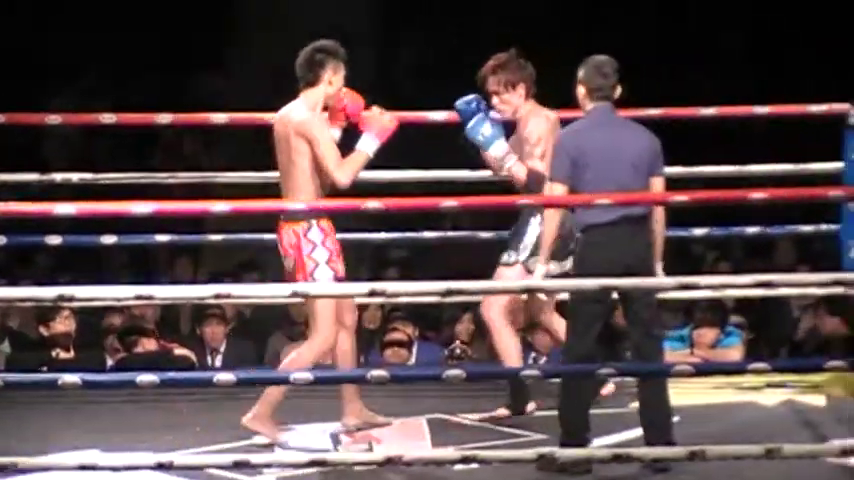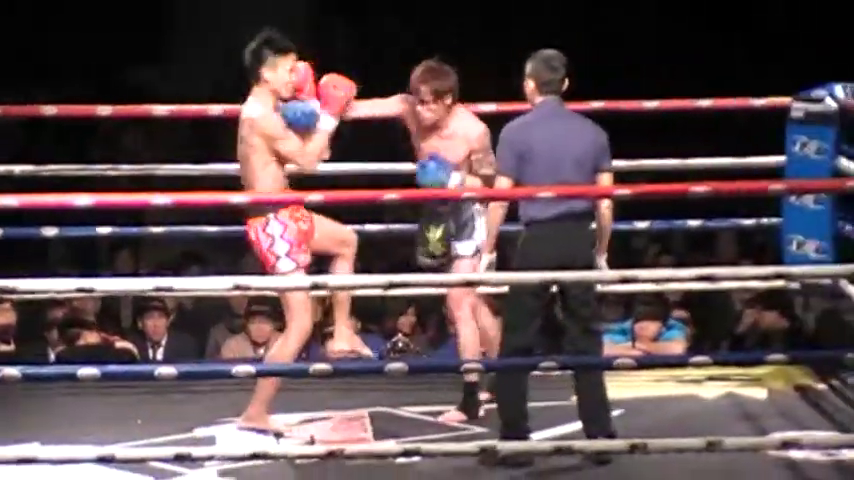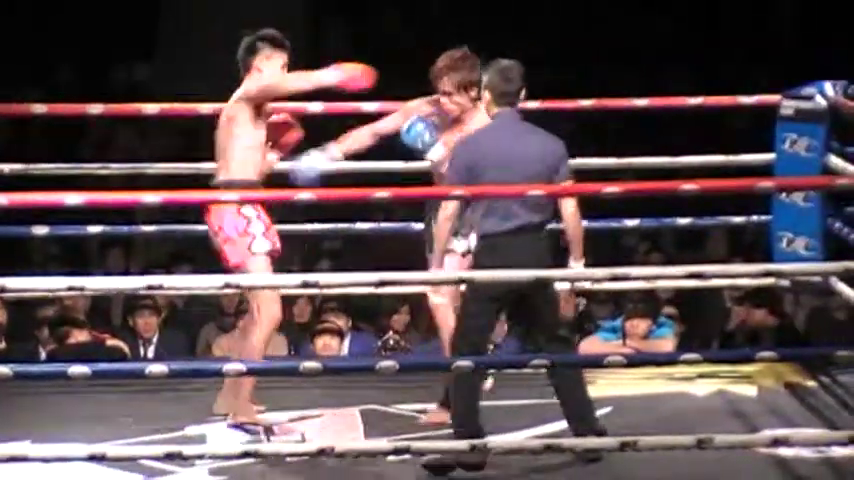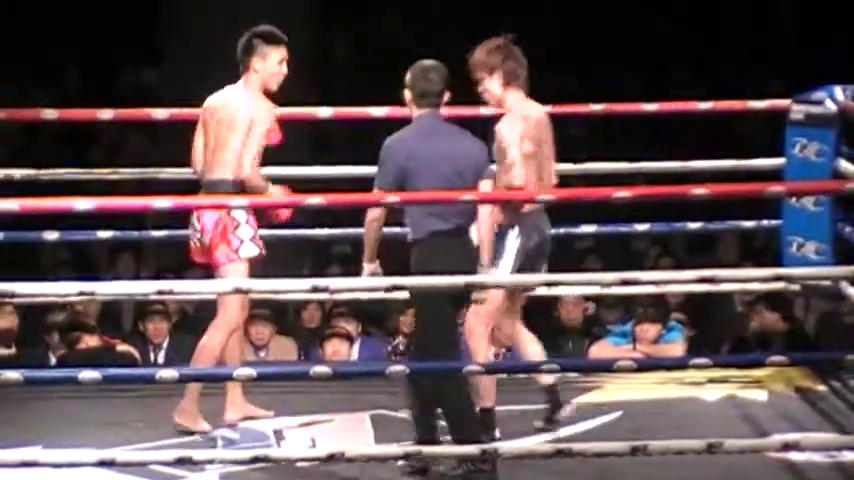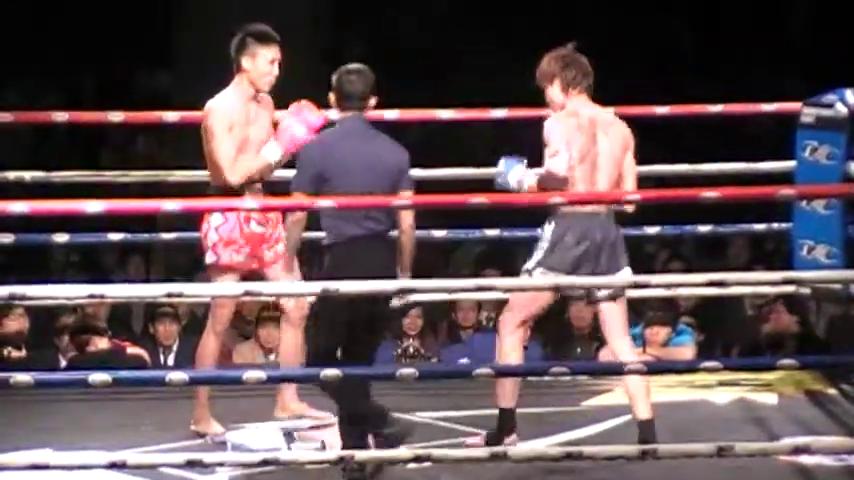
dt=0.4s
person 1, frame 1
left shoulder: (570, 137)
right shoulder: (645, 137)
left elbow: (556, 205)
right elbow: (658, 206)
left wrist: (543, 260)
right wrist: (655, 257)
left hip: (597, 246)
right hip: (637, 244)
left knee: (580, 349)
right knee: (648, 345)
left ankle: (574, 447)
right ankle: (660, 444)
person 1, frame 2
left shoulder: (515, 131)
right shoulder: (593, 132)
left elbow: (500, 198)
right elbow: (605, 201)
left wrist: (487, 250)
right wrist: (601, 250)
left hip: (538, 241)
right hip: (580, 240)
left knee: (516, 342)
right knee: (585, 340)
left ankle: (515, 439)
right ankle: (600, 436)
person 1, frame 3
left shoulder: (469, 146)
right shoulder: (549, 144)
left elbow: (449, 213)
right elbow: (569, 211)
left wrist: (436, 264)
right wrist: (577, 259)
left hip: (493, 254)
right hip: (536, 252)
left knee: (467, 349)
right knee: (555, 346)
left ankle: (467, 446)
right ankle: (589, 435)
person 1, frame 4
left shoulder: (399, 145)
right shoulder: (472, 145)
left elbow: (376, 213)
left wrist: (369, 260)
right wrist: (482, 270)
left hip: (430, 256)
right hip: (462, 254)
left knee: (438, 357)
right knee: (422, 351)
right ankle: (424, 446)
person 1, frame 5
left shoulder: (317, 148)
right shoulder: (394, 151)
left elbow: (297, 217)
right elbow: (407, 222)
right wrist: (404, 271)
left hip: (341, 260)
right hip: (381, 259)
left knee: (322, 360)
right knee: (359, 362)
left ankle: (384, 425)
person 2, frame 1
left shoulder: (289, 115)
right shoulder: (309, 119)
right elbow: (341, 178)
left wrist: (338, 126)
right wrist: (372, 138)
left hip: (302, 227)
right hip: (308, 229)
left knee: (344, 318)
right knee: (321, 335)
left ankle: (353, 409)
right ankle: (261, 413)
person 2, frame 2
left shoulder: (272, 108)
right shoulder: (258, 116)
left elbow: (309, 147)
right elbow: (311, 159)
left wrist: (307, 104)
right wrist: (331, 115)
left hip: (289, 215)
right hip: (273, 223)
left knee: (346, 240)
right knee: (300, 324)
left ankle: (342, 334)
right ankle: (255, 413)
person 2, frame 3
left shoulder: (247, 110)
right shoulder: (249, 95)
right elbow: (278, 84)
left wrist: (276, 149)
right wrist: (333, 75)
left hip: (240, 208)
right hip: (237, 208)
left knee: (259, 310)
right knee: (269, 312)
left ankle: (236, 395)
right ankle: (242, 407)
person 2, frame 4
left shoulder: (217, 102)
right shoulder: (261, 108)
left elbow: (218, 162)
right elbow: (246, 175)
right wrist: (276, 193)
left hip: (217, 209)
right hip: (228, 211)
left knee: (235, 310)
right knee: (230, 316)
left ankle: (235, 402)
right ankle: (187, 408)
person 2, frame 5
left shoulder: (265, 104)
right shoulder: (218, 109)
right elbow: (232, 175)
left wrist: (296, 140)
right wrist: (278, 146)
left hip: (266, 214)
right hip: (229, 216)
left knee: (296, 308)
right knee: (220, 322)
left ankle: (287, 399)
right ankle: (200, 414)
person 3, frame 1
left shoulder: (534, 124)
right shoulder: (537, 119)
left elbow: (535, 183)
right elbow: (502, 164)
left wrist: (496, 146)
right wrist: (479, 125)
left hip: (538, 224)
right hip: (547, 225)
left knee: (493, 309)
right knee: (545, 312)
left ankle: (518, 396)
person 3, frame 2
left shoulder: (475, 131)
right shoulder: (410, 107)
left elbow: (488, 183)
right elbow: (362, 109)
left wrist: (452, 181)
left hip: (468, 213)
right hip: (436, 212)
left knee: (459, 302)
right knee: (470, 301)
left ankle: (470, 401)
person 3, frame 3
left shoulder: (490, 127)
right shoulder: (428, 109)
right elbow: (372, 131)
left wrist: (435, 151)
right wrist: (323, 154)
left knee: (440, 302)
right knee: (445, 299)
left ankle: (455, 399)
person 3, frame 4
left shoulder: (510, 124)
right shoulder: (540, 116)
left elbow: (516, 187)
left wrist: (483, 212)
left hip: (515, 230)
right hip: (536, 226)
left knee: (474, 330)
right knee: (508, 323)
left ankle: (486, 424)
right ankle: (554, 398)
person 3, frame 5
left shoulder: (559, 122)
right shoulder: (621, 129)
left elbow: (556, 178)
left wrist: (517, 179)
left hip: (567, 231)
right hip: (605, 230)
left knee: (511, 326)
right knee: (620, 341)
left ankle: (503, 429)
right ankle: (647, 436)
